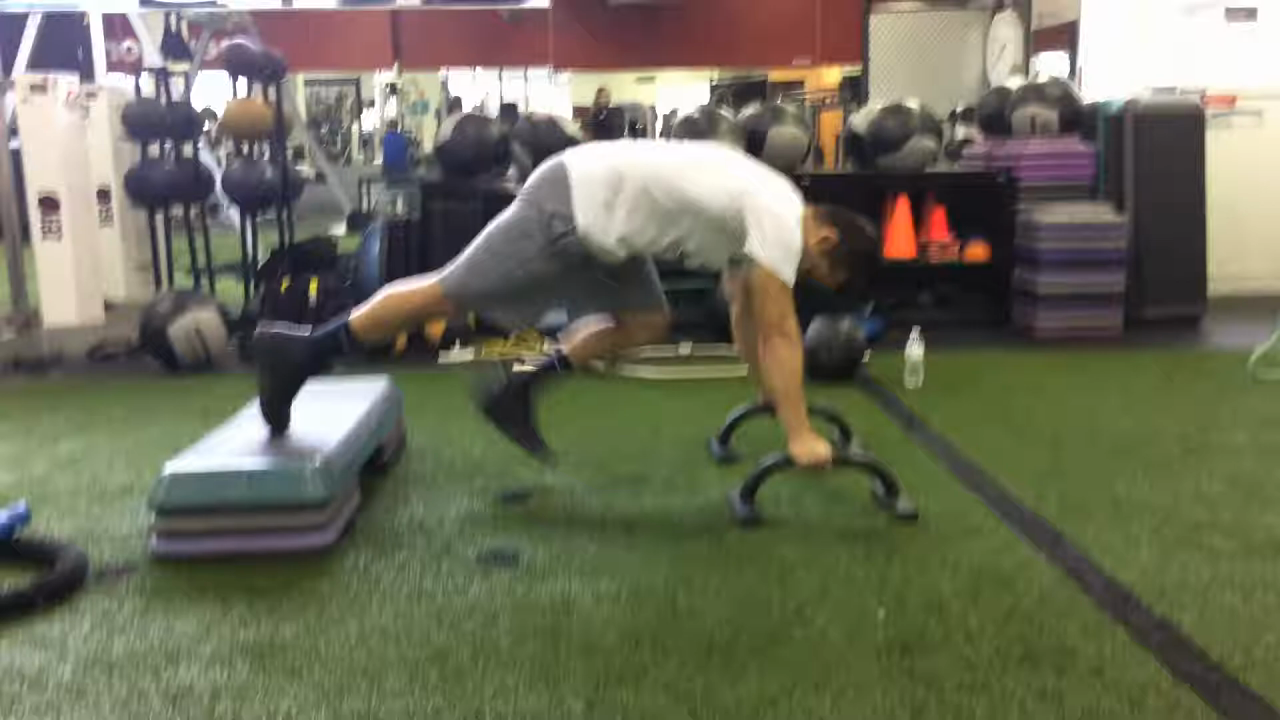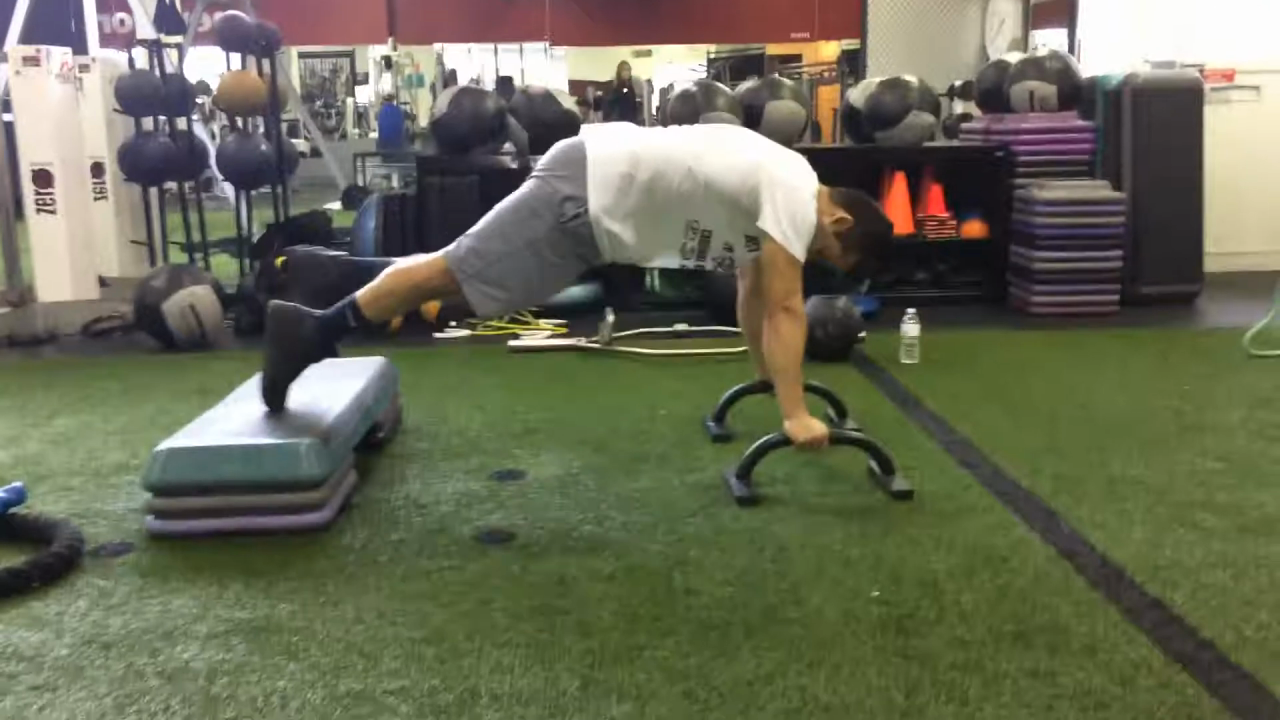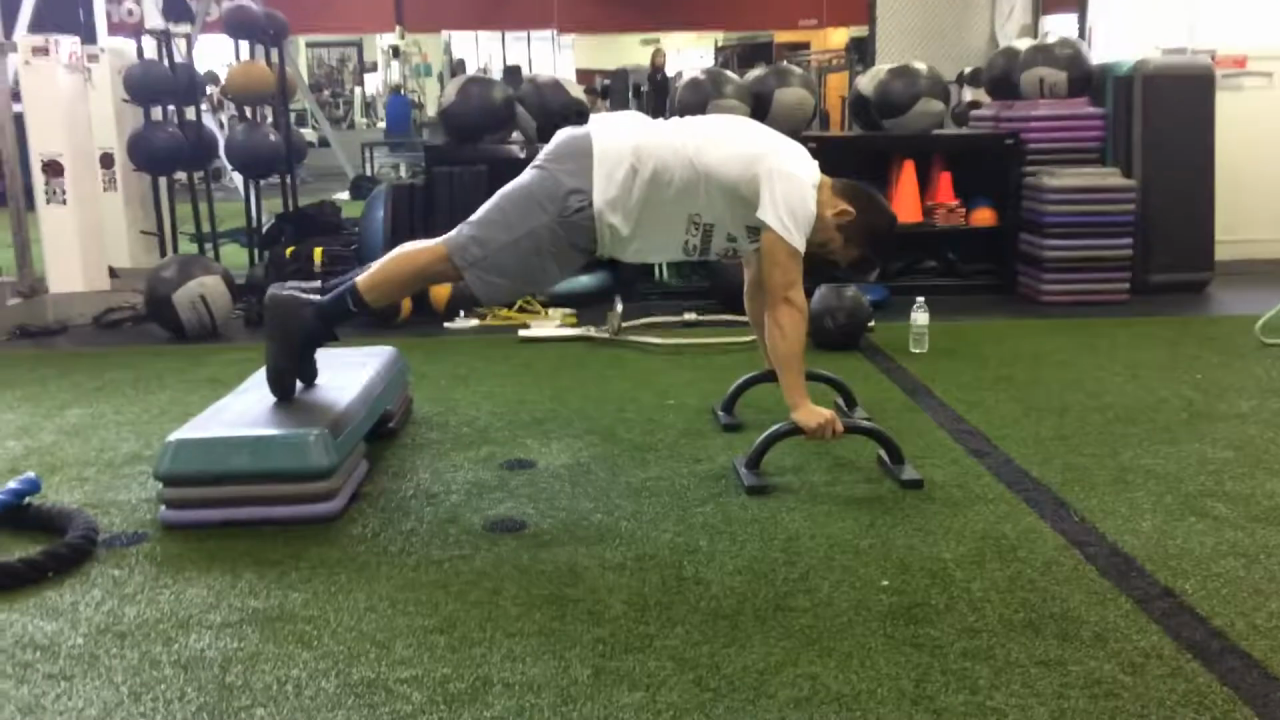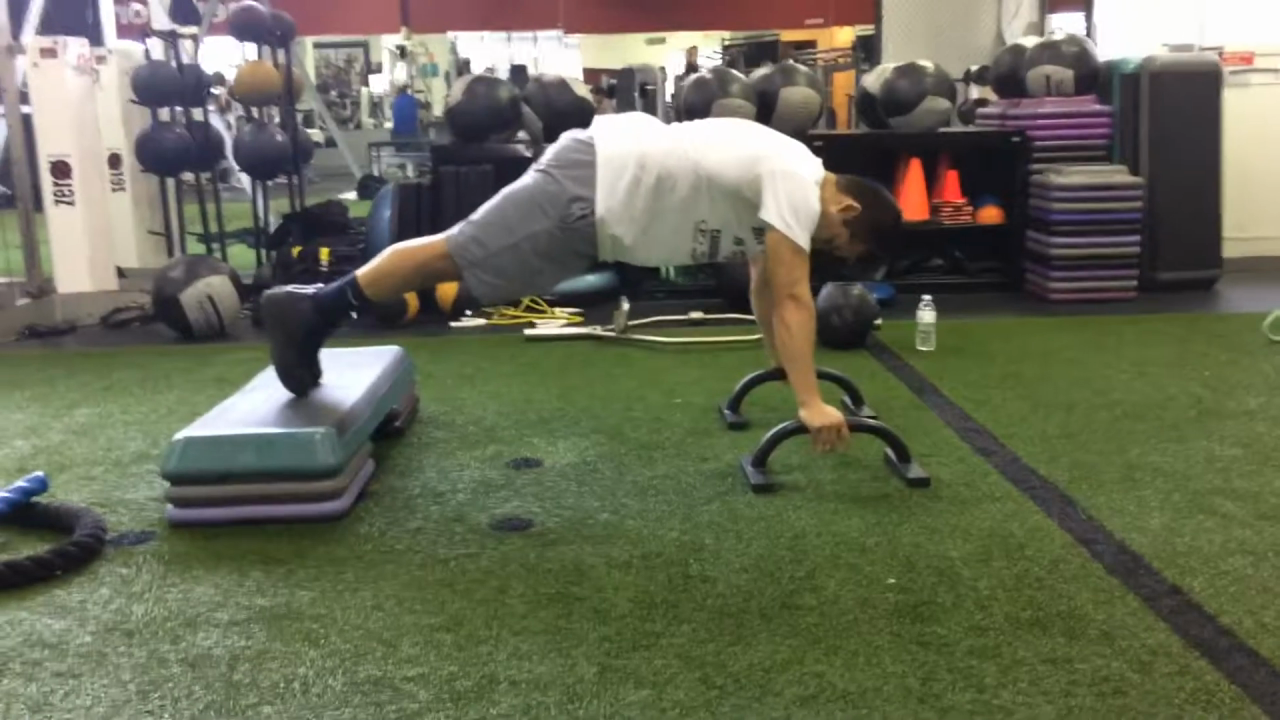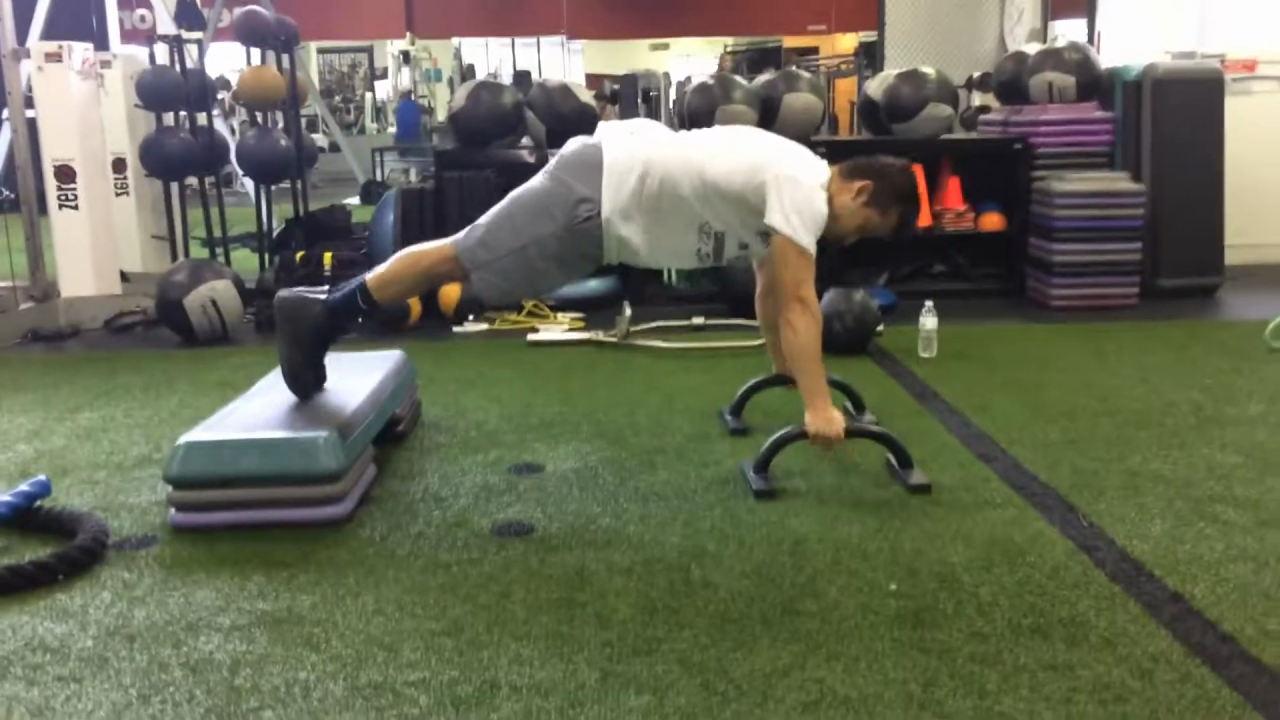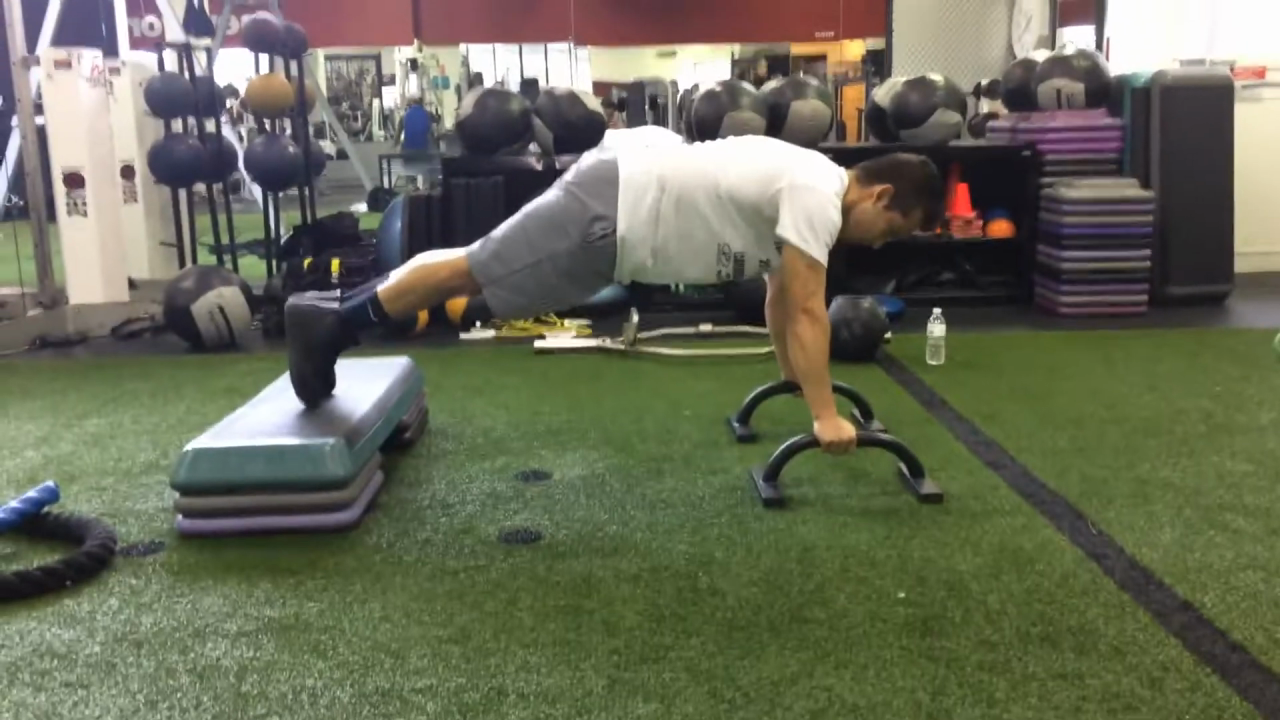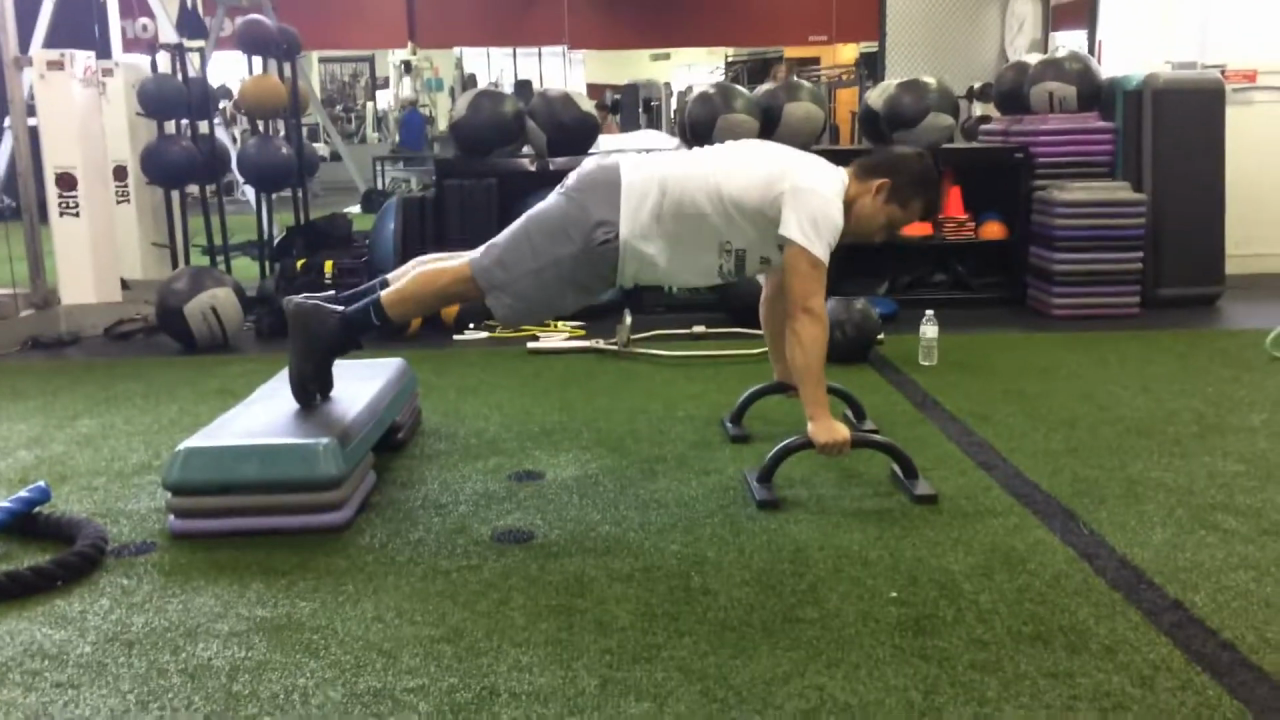
dt=0.3s
person 1, frame 1
left shoulder: (761, 213)
right shoulder: (781, 221)
left elbow: (746, 311)
right elbow: (779, 332)
left wrist: (770, 397)
right wrist: (800, 436)
left hip: (597, 213)
right hip: (576, 207)
left knee: (648, 321)
right knee: (450, 292)
left ankle: (521, 391)
right ankle: (300, 350)
person 1, frame 2
left shoulder: (773, 191)
right shoulder: (796, 199)
left elbow: (754, 291)
right elbow: (785, 309)
left wrist: (767, 374)
right wrist: (795, 414)
left hip: (600, 185)
right hip: (587, 193)
left knee: (464, 265)
right knee: (456, 270)
right ankle: (311, 331)
person 1, frame 3
left shoulder: (778, 180)
right shoulder: (796, 191)
left elbow: (758, 283)
right elbow: (785, 299)
left wrist: (776, 366)
right wrist: (801, 403)
left hip: (600, 171)
right hip: (591, 182)
left knee: (457, 252)
right knee: (453, 257)
left ankle: (315, 304)
right ankle: (308, 315)
person 1, frame 4
left shoulder: (782, 181)
right shoulder: (798, 189)
left elbow: (765, 282)
right elbow: (792, 298)
left wrist: (783, 365)
right wrist: (810, 401)
left hip: (604, 175)
right hip: (593, 189)
left knee: (458, 252)
right knee: (453, 254)
left ankle: (317, 304)
right ankle: (310, 310)
person 1, frame 5
left shoulder: (790, 182)
right shoulder: (805, 191)
left elbow: (771, 288)
right elbow: (798, 303)
left wrist: (786, 370)
right wrist: (818, 406)
left hip: (607, 186)
right hip: (597, 192)
left knee: (465, 255)
right knee: (460, 261)
left ankle: (328, 303)
right ankle: (321, 315)
person 1, frame 6
left shoulder: (809, 187)
right shoulder: (819, 198)
left elbow: (781, 295)
right elbow: (806, 311)
left wrist: (792, 375)
right wrist: (825, 414)
left hip: (619, 198)
right hip: (610, 212)
left knee: (475, 265)
right knee: (472, 273)
left ankle: (338, 306)
right ankle: (331, 324)
person 1, frame 7
left shoulder: (806, 187)
right shoulder: (821, 200)
left elbow: (778, 292)
right elbow: (807, 311)
left wrist: (785, 373)
right wrist: (819, 415)
left hip: (618, 206)
right hip: (611, 217)
left knee: (476, 269)
right knee: (475, 278)
left ankle: (340, 306)
right ankle: (332, 325)
